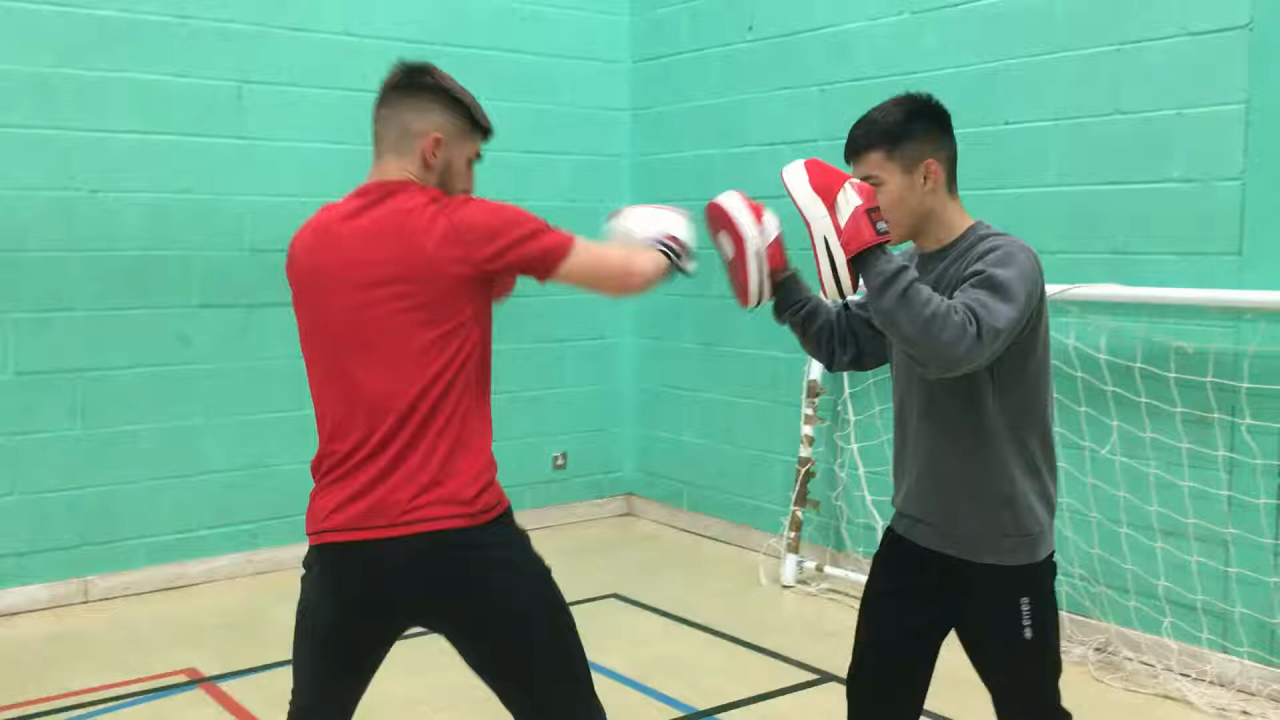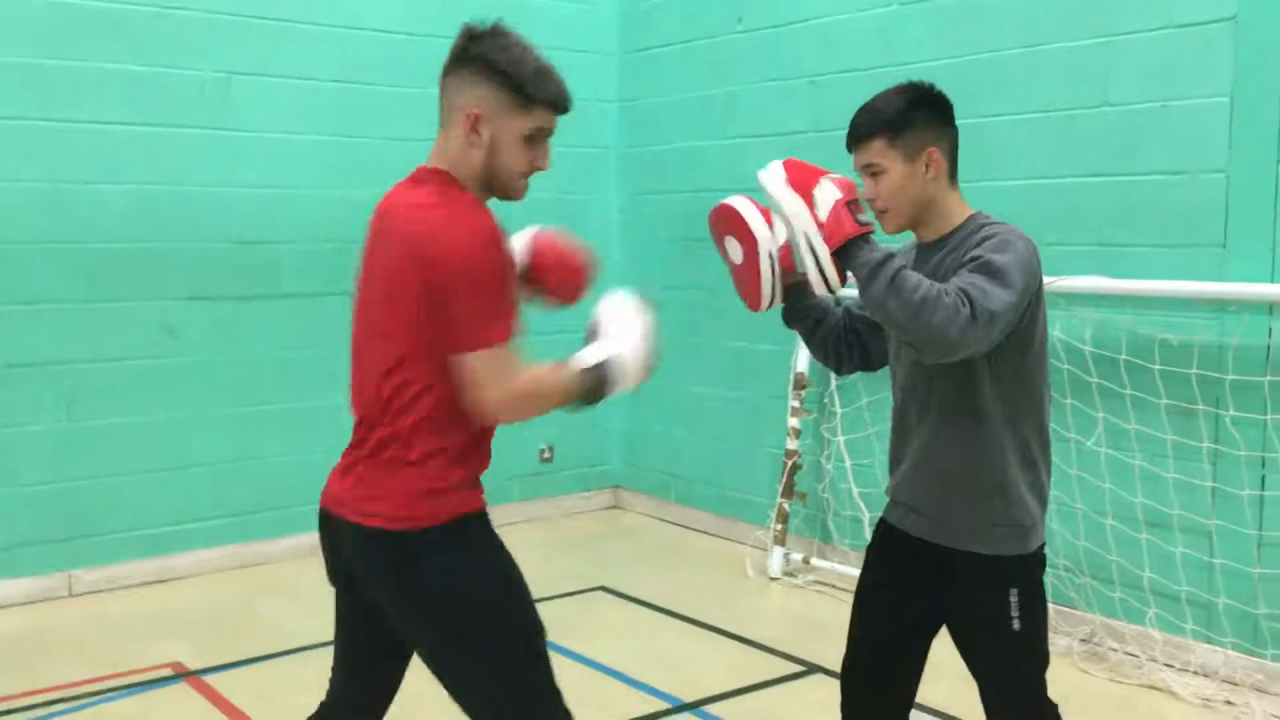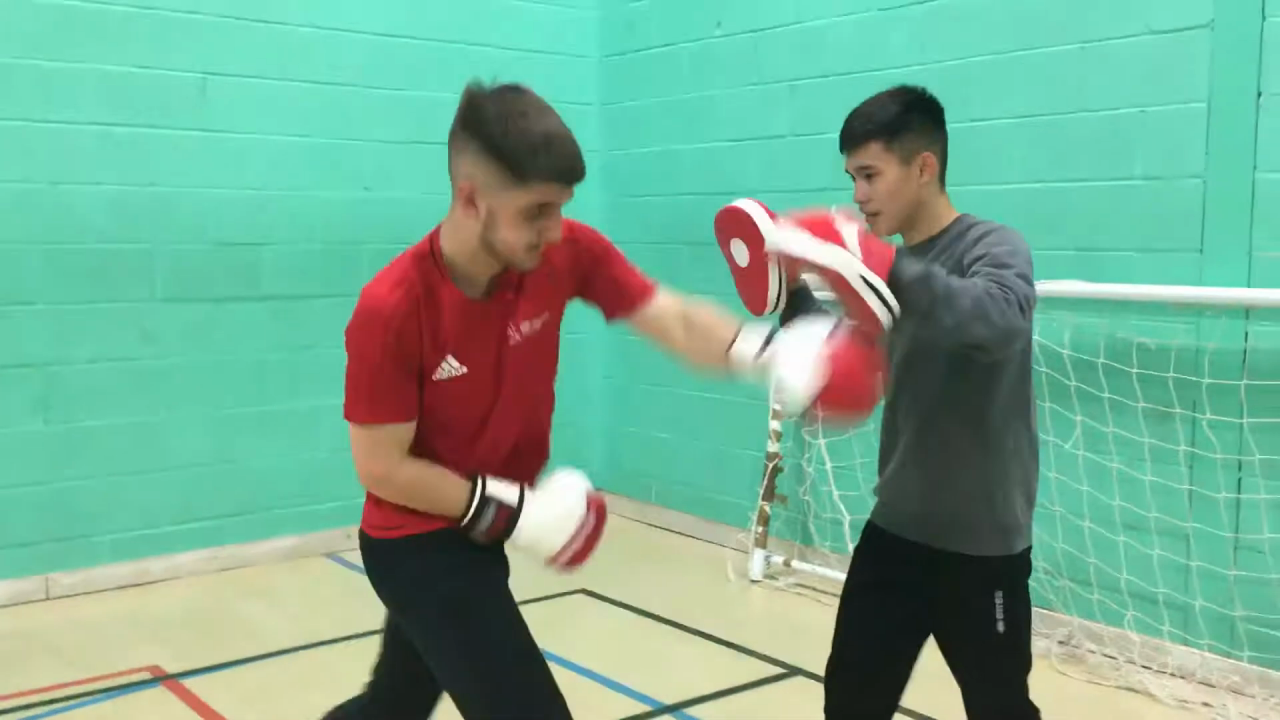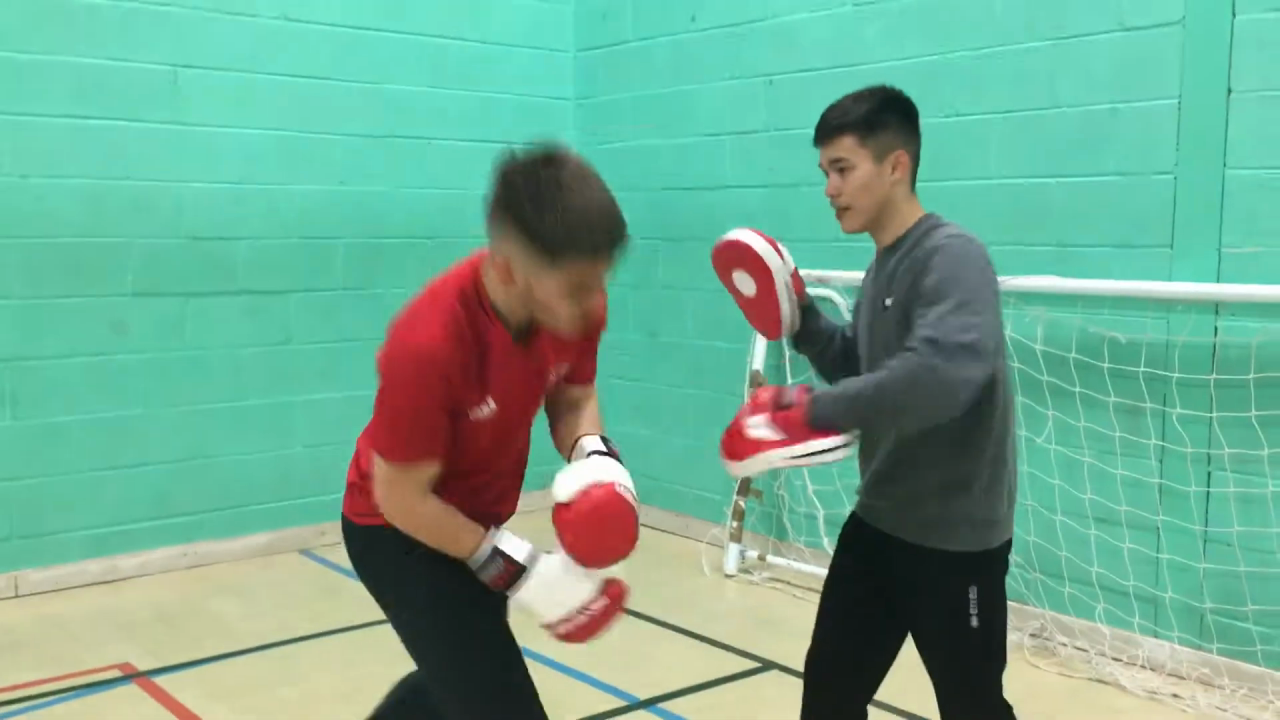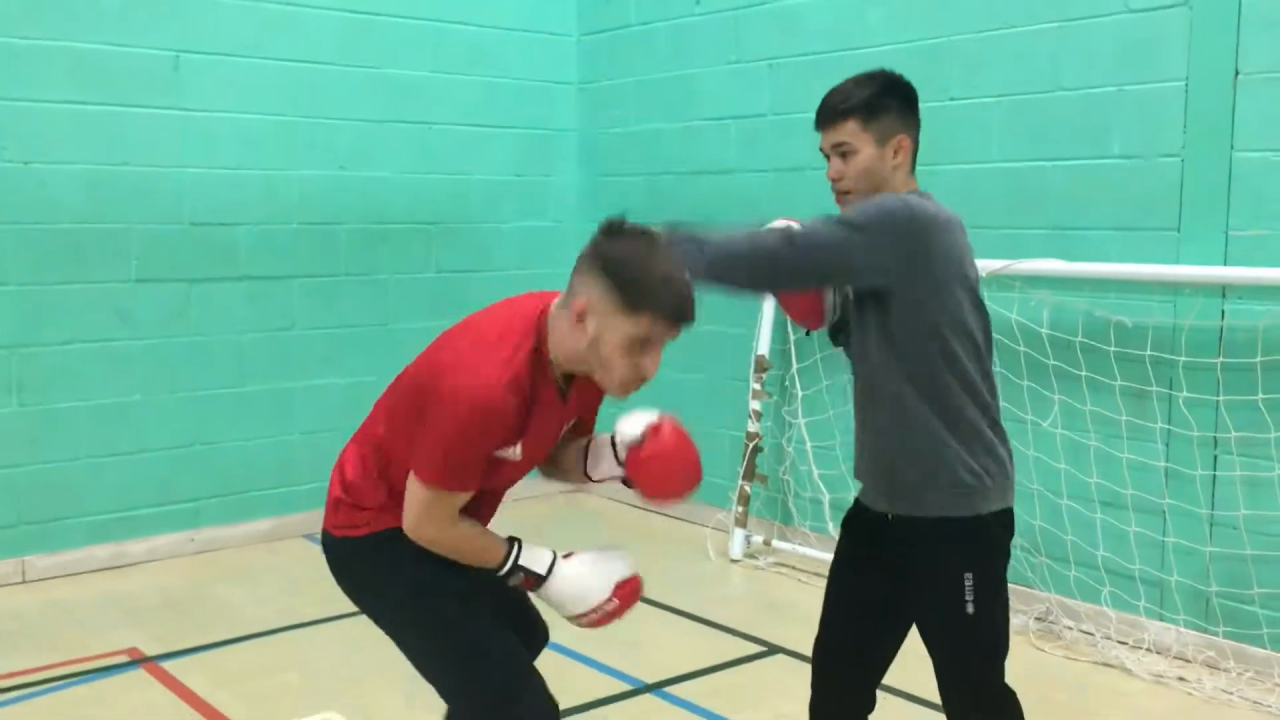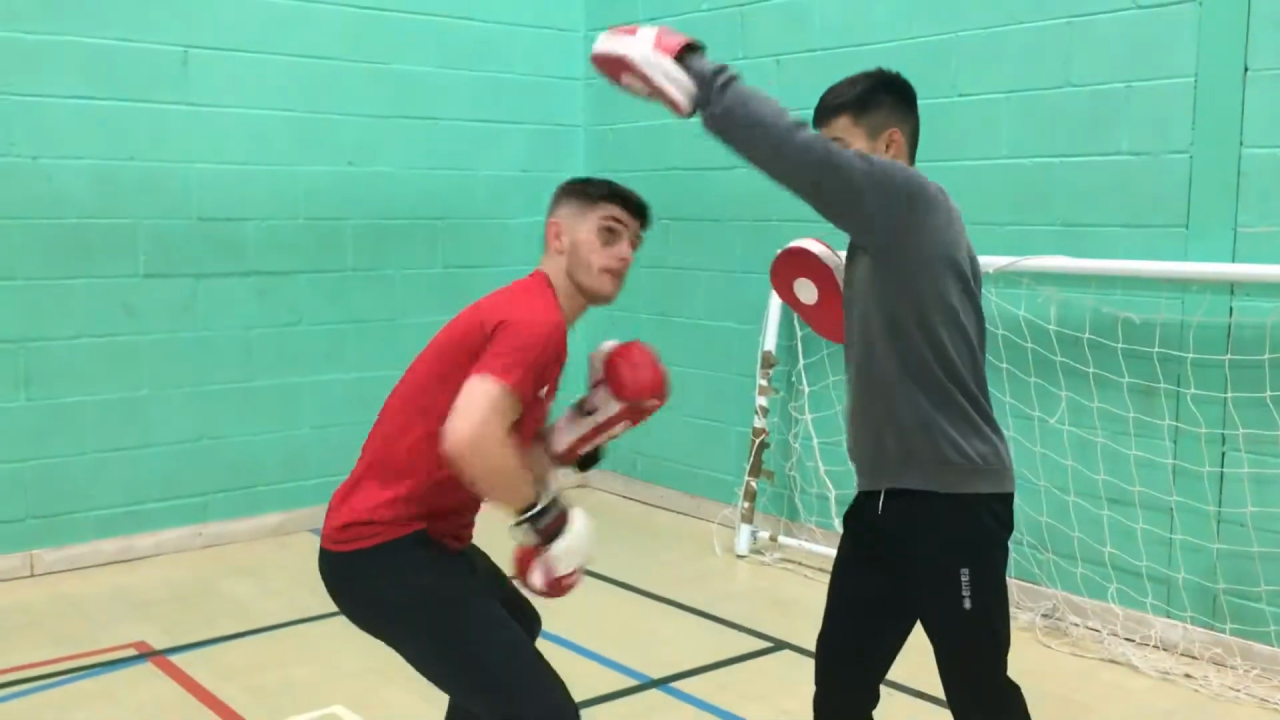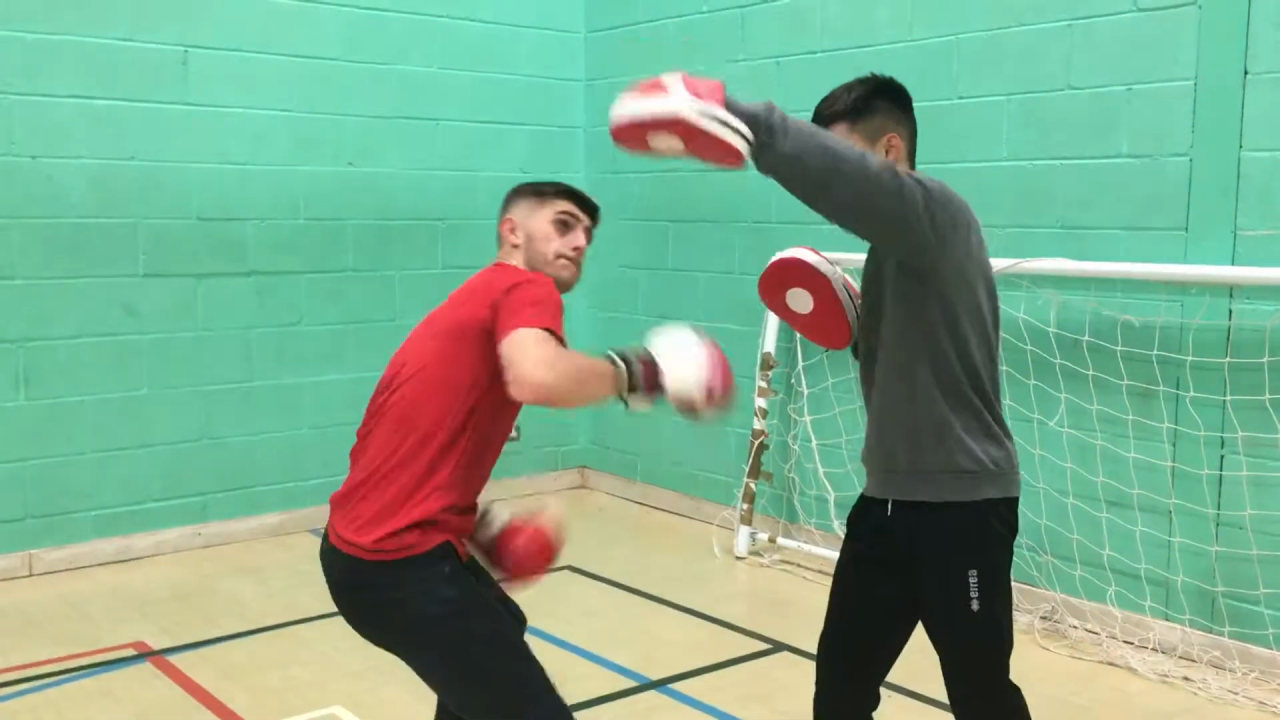
dt=0.2s
person 1, frame 1
left shoulder: (1007, 261)
right shoulder: (905, 272)
left elbow: (953, 345)
right elbow: (843, 346)
left wrist: (865, 255)
right wrist: (781, 284)
left hip: (1003, 550)
right hip: (915, 538)
person 1, frame 2
left shoulder: (1004, 251)
right shoulder: (907, 262)
left elbow: (951, 331)
right elbow: (849, 349)
left wrist: (855, 249)
right wrist: (792, 291)
left hip: (995, 541)
right hip: (908, 528)
person 1, frame 3
left shoulder: (992, 249)
right shoulder: (895, 267)
left elbow: (1000, 317)
left wrist: (893, 272)
right wrist: (794, 301)
left hip: (982, 542)
right hip: (896, 529)
person 1, frame 4
left shoulder: (955, 254)
right shoulder: (879, 267)
left elbow: (948, 372)
left wrist: (814, 411)
right wrist: (792, 316)
left hip: (958, 537)
right hip: (880, 524)
person 1, frame 5
left shoulder: (908, 223)
right shoulder: (886, 243)
left elbow: (790, 253)
left wrist: (681, 257)
right wrist: (836, 314)
left hip: (957, 511)
right hip: (887, 504)
person 1, frame 6
left shoulder: (910, 202)
right shoulder: (894, 226)
left elbow: (798, 151)
left wrist: (690, 70)
right wrist: (849, 317)
left hip: (955, 497)
right hip: (888, 493)
person 1, frame 7
left shoulder: (935, 213)
right shoulder: (894, 240)
left elbow: (844, 177)
left wrist: (737, 119)
right wrist: (853, 329)
left hip: (962, 504)
right hip: (889, 498)
person 2, frame 1
left shoulder: (306, 244)
right shoulder: (472, 225)
right elbow: (627, 272)
right wrist: (670, 242)
left hip: (341, 539)
right hip: (461, 535)
person 2, frame 2
left shoulder: (407, 204)
right shoulder: (457, 229)
right elbow: (503, 395)
left wrist: (509, 267)
right wrist: (600, 367)
left hip: (354, 517)
right hip: (422, 525)
person 2, frame 3
left shoulder: (561, 252)
right shoulder: (388, 309)
left elbow: (671, 319)
right elbow: (379, 467)
left wrist: (766, 346)
right wrist: (511, 506)
left hip: (488, 525)
right hip: (417, 542)
person 2, frame 4
left shoulder: (569, 297)
right shoulder: (428, 344)
left elbow: (572, 398)
right elbow: (403, 501)
left wrist: (596, 455)
right wrist: (517, 570)
left hip: (474, 516)
right hip: (399, 526)
person 2, frame 5
left shoulder: (586, 356)
right shoulder: (484, 384)
left elbow: (560, 458)
right elbow: (426, 521)
left wrist: (613, 457)
right wrist: (544, 573)
left hip: (440, 526)
right hip: (375, 530)
left knee: (518, 641)
person 2, frame 6
left shoulder: (535, 341)
right shoulder: (530, 316)
left elbow: (508, 470)
right elbow: (467, 441)
left wrist: (586, 423)
right wrist: (551, 521)
left hip: (403, 538)
right hip: (384, 549)
left knee: (511, 634)
person 2, frame 7
left shoulder: (475, 307)
right shoulder: (523, 289)
right elbow: (534, 378)
left wrist: (474, 528)
right wrist: (648, 370)
right hip: (393, 554)
left knee: (499, 635)
